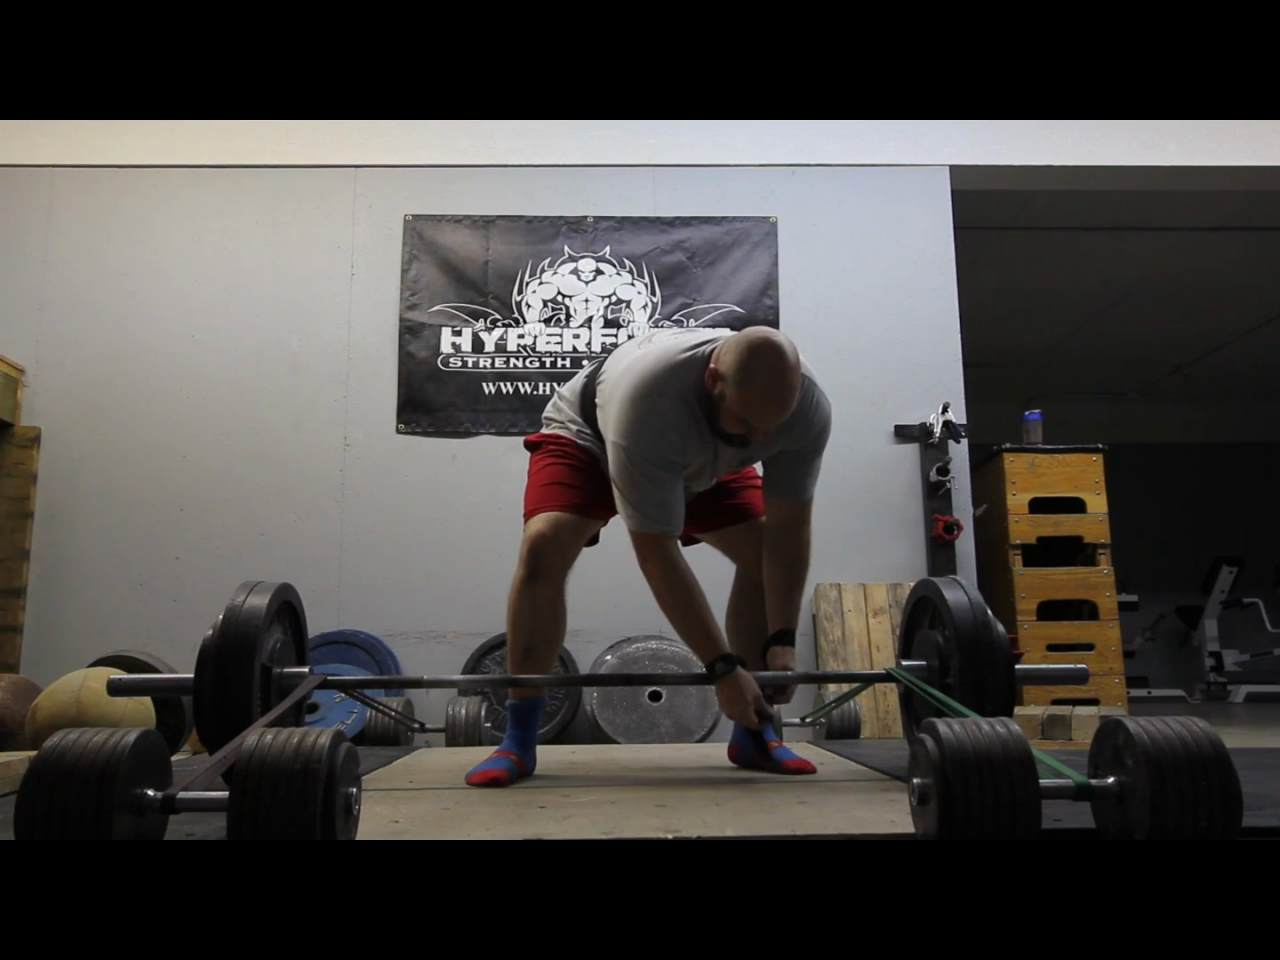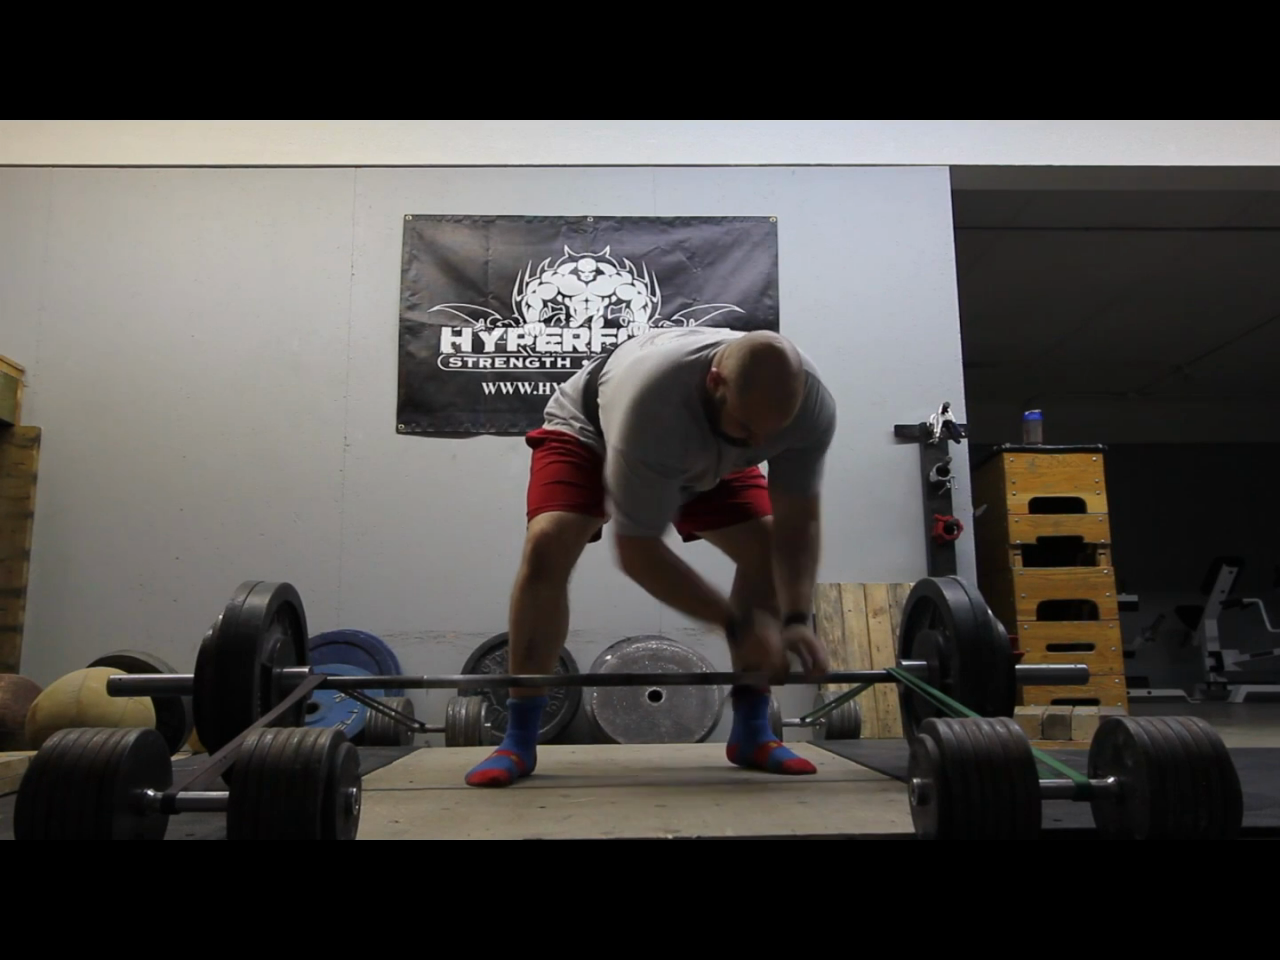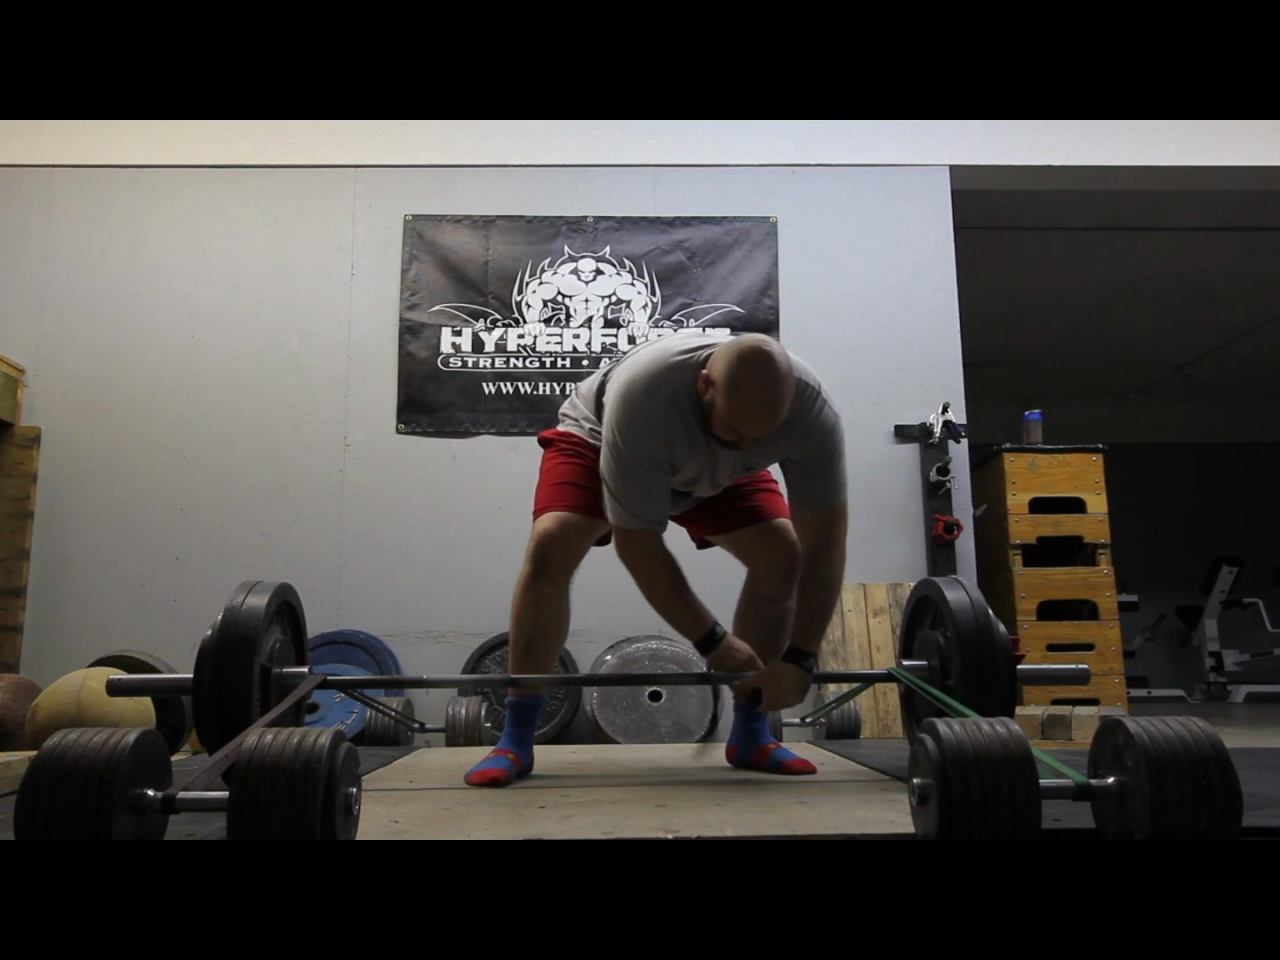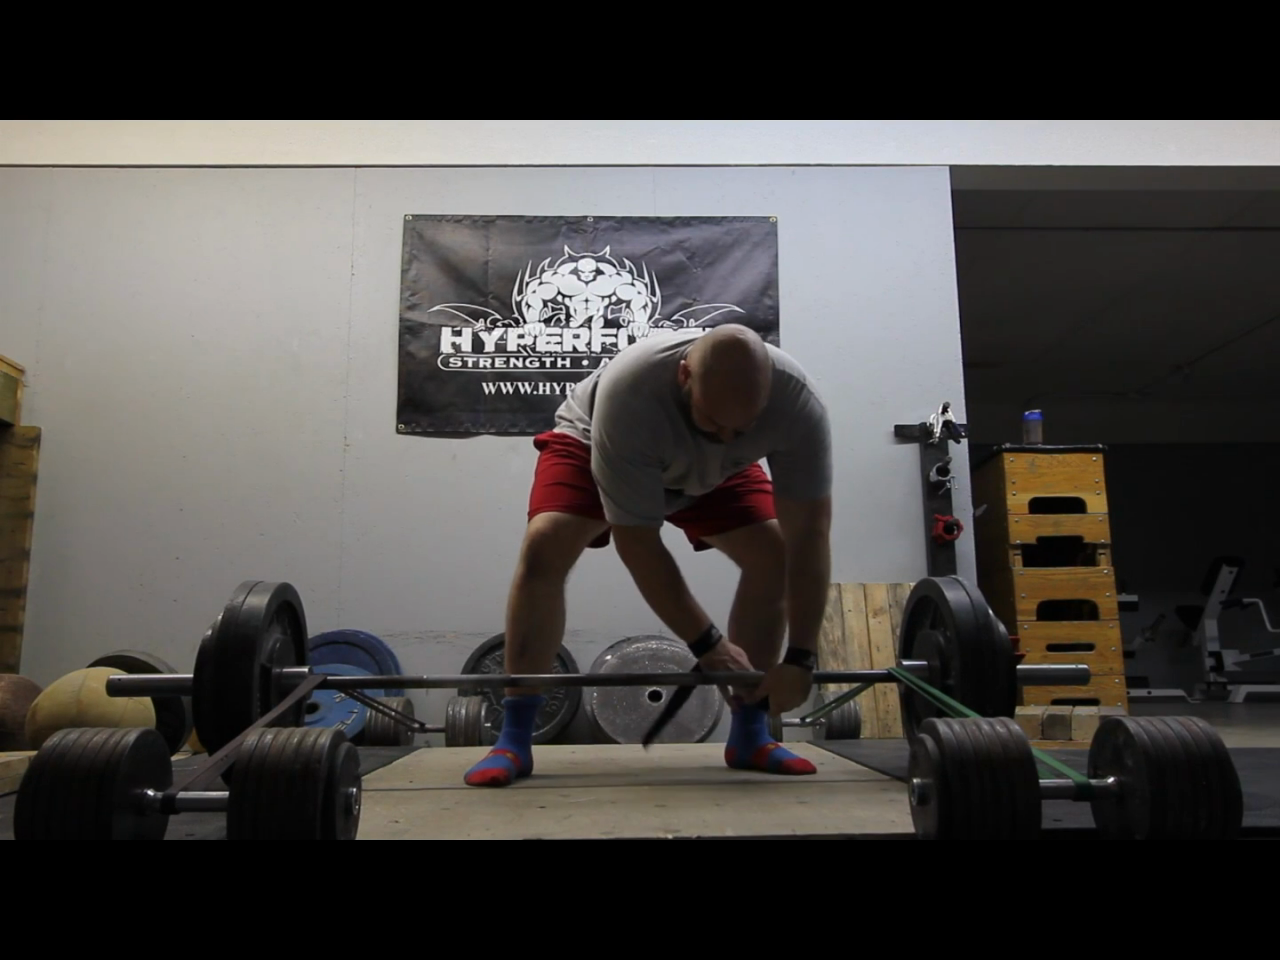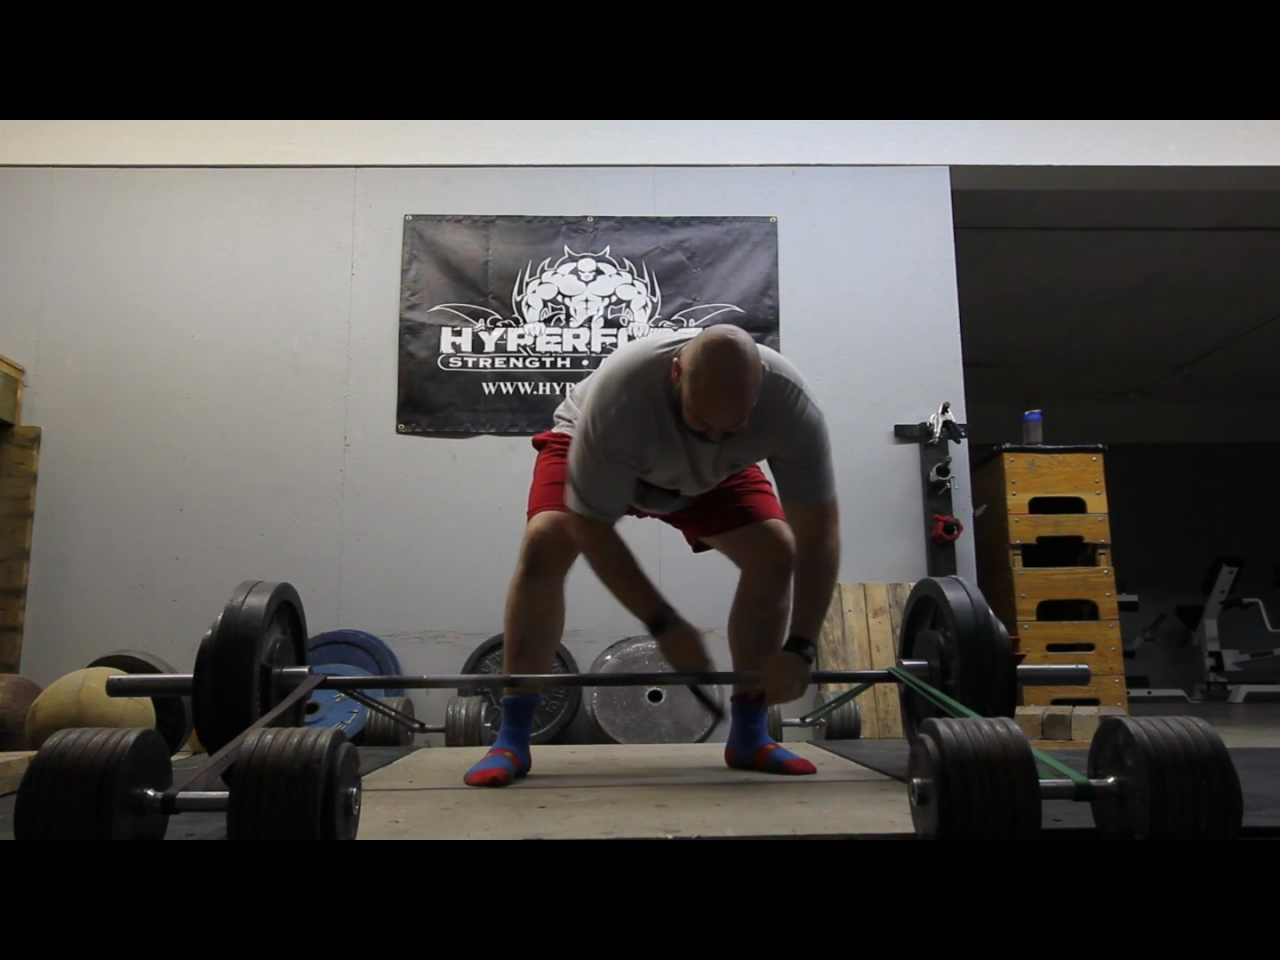
dt=0.3s
person 1, frame 1
left shoulder: (806, 406)
right shoulder: (649, 402)
left elbow: (787, 528)
right elbow: (657, 553)
left wrist: (782, 641)
right wrist: (723, 667)
right hip: (588, 434)
left knee: (765, 550)
right knee: (544, 545)
left ankle: (752, 734)
right ankle: (518, 740)
person 1, frame 2
left shoulder: (810, 403)
right shoulder: (652, 403)
left elbow: (797, 517)
right elbow: (638, 553)
left wrist: (797, 620)
right wrist: (741, 625)
right hip: (588, 427)
left knee: (768, 545)
right knee: (547, 545)
left ankle: (751, 731)
right ankle: (518, 739)
person 1, frame 3
left shoulder: (811, 412)
right shoulder: (643, 399)
left elbow: (825, 540)
right elbow: (636, 542)
left wrist: (800, 658)
right wrist: (713, 641)
right hip: (597, 433)
left knee: (782, 551)
right knee: (551, 546)
left ankle: (750, 734)
right ankle: (516, 738)
person 1, frame 4
left shoulder: (797, 402)
right shoulder: (630, 394)
left elbow: (808, 537)
right elbow: (636, 542)
left wrist: (800, 658)
right wrist: (707, 644)
right hip: (591, 438)
left knee: (775, 553)
right knee: (544, 546)
left ankle: (749, 735)
right ankle: (514, 738)
person 1, frame 5
left shoulder: (791, 403)
right shoulder: (622, 392)
left elbow: (817, 534)
right elbow: (590, 526)
left wrist: (799, 648)
right wrist: (663, 625)
right hip: (592, 446)
left knee: (776, 552)
right knee: (544, 545)
left ankle: (748, 734)
right ankle: (512, 737)
